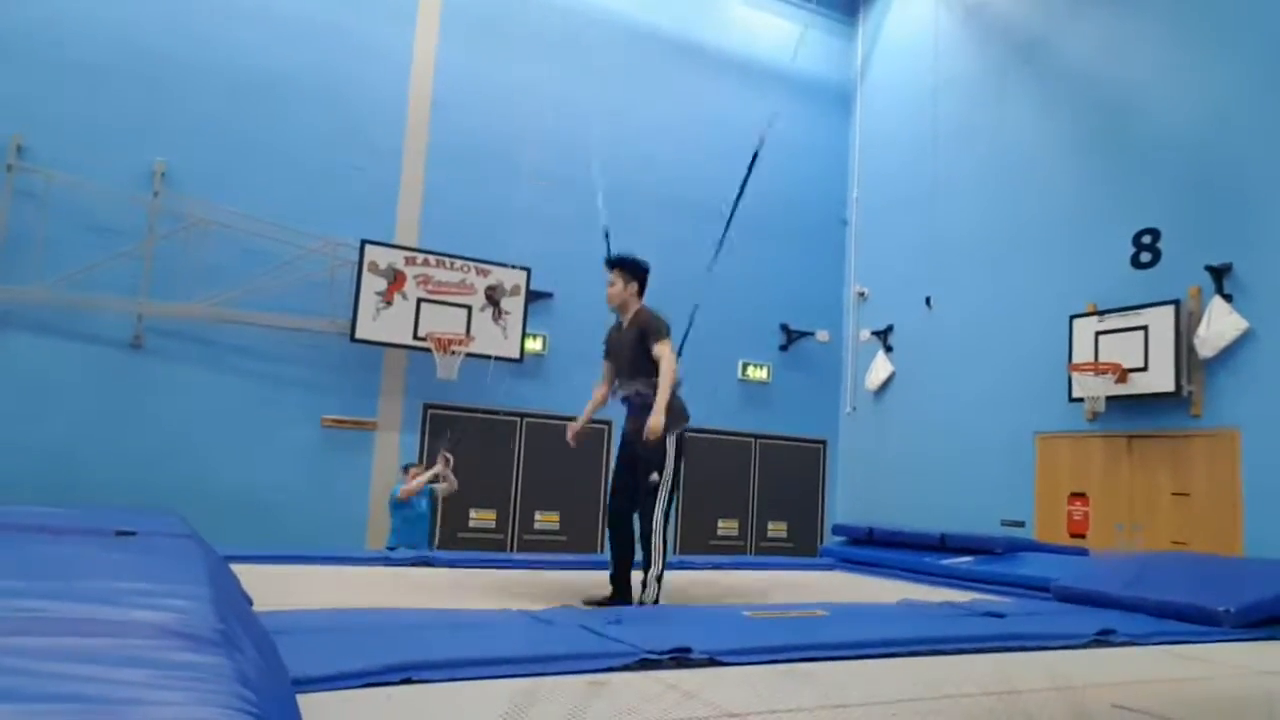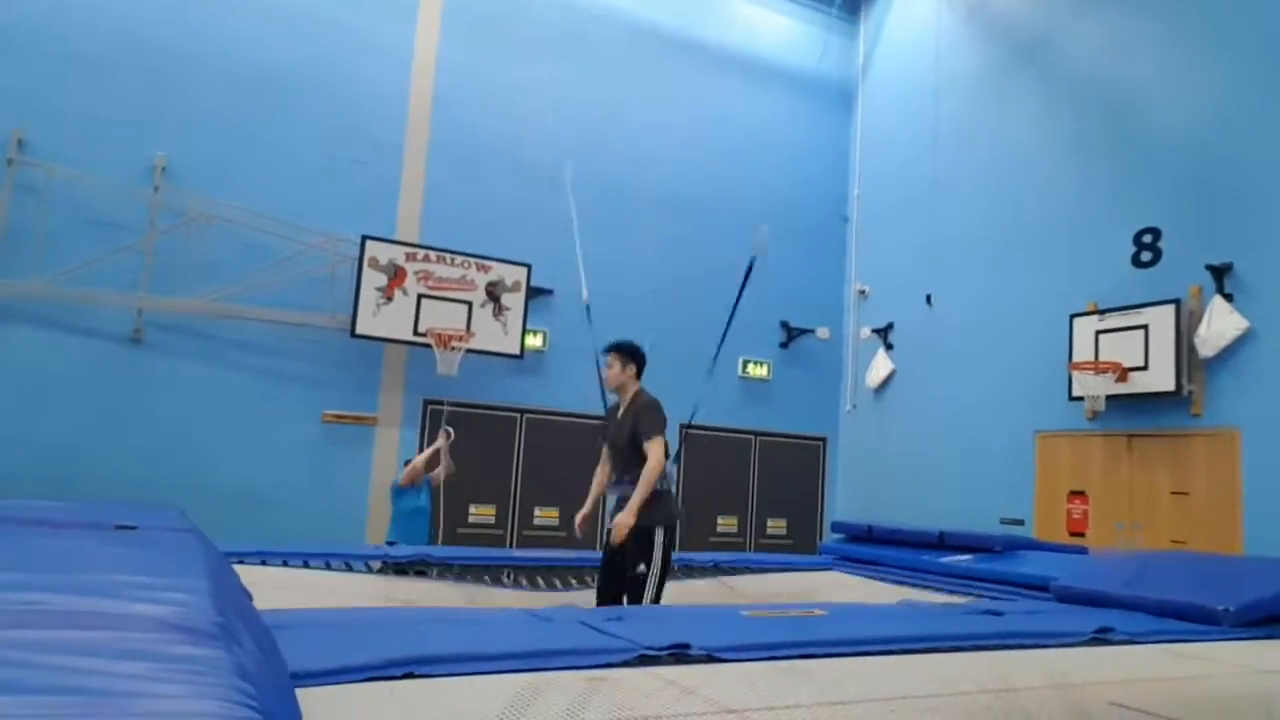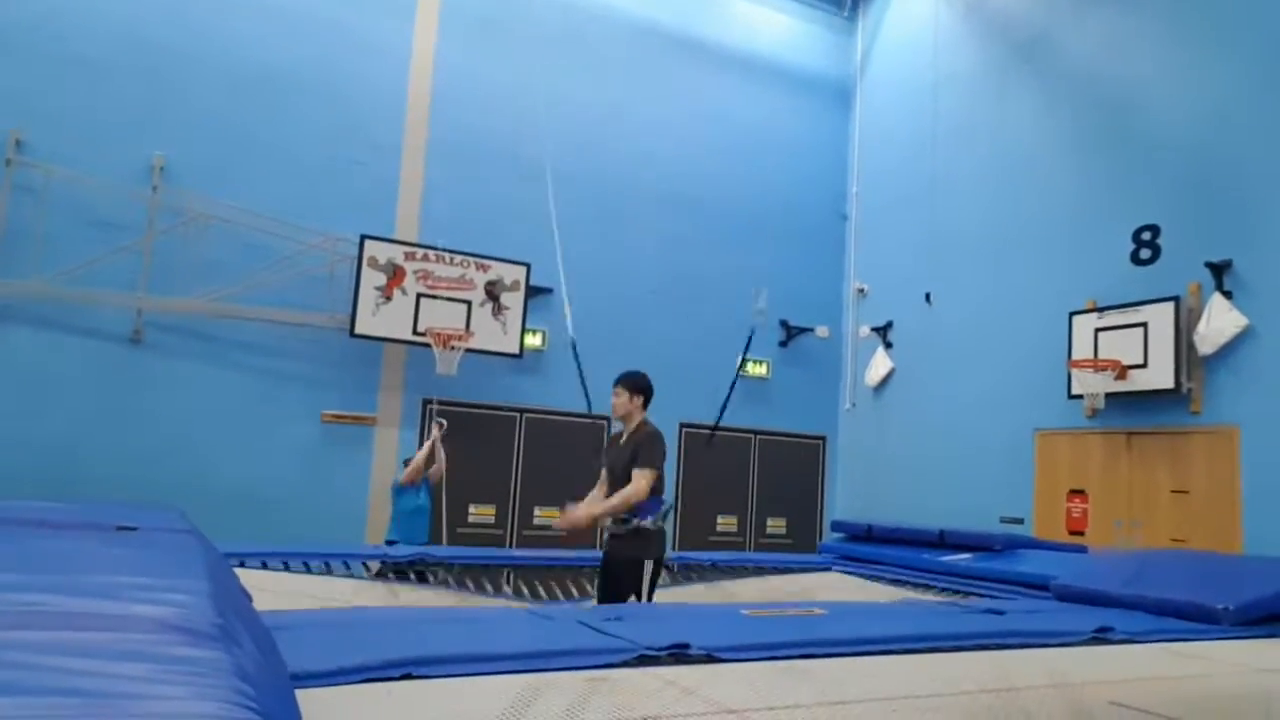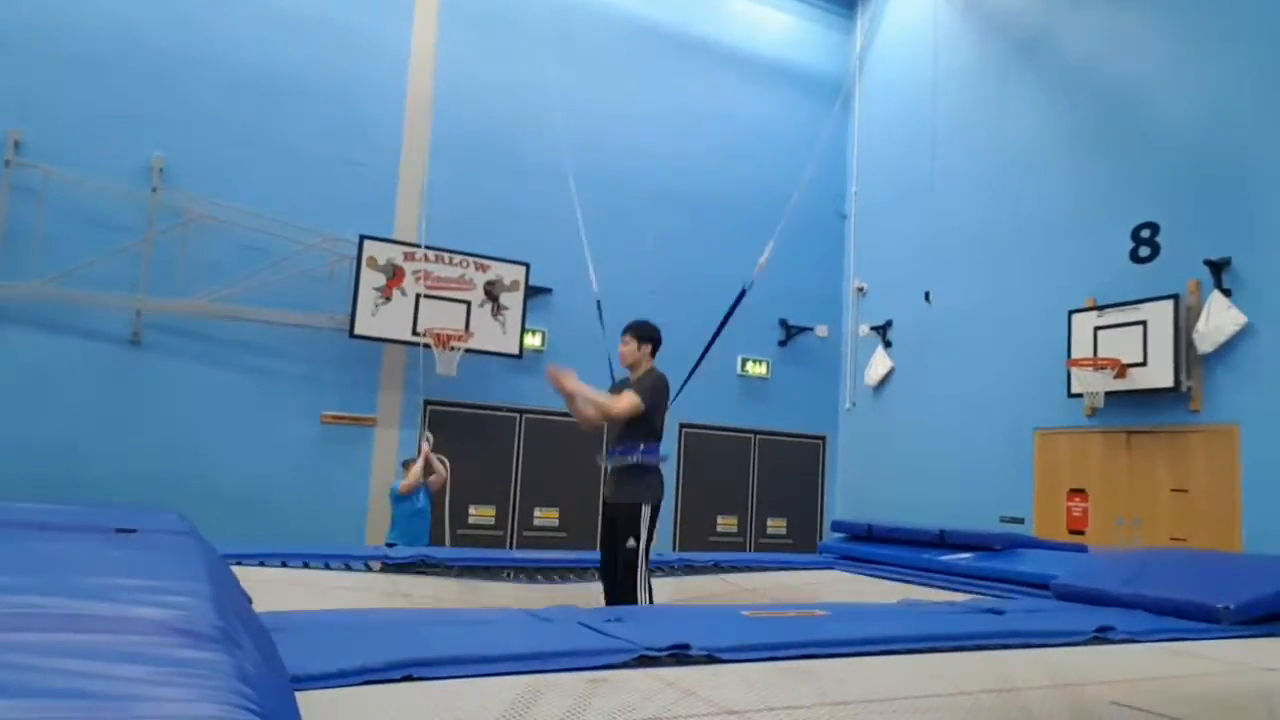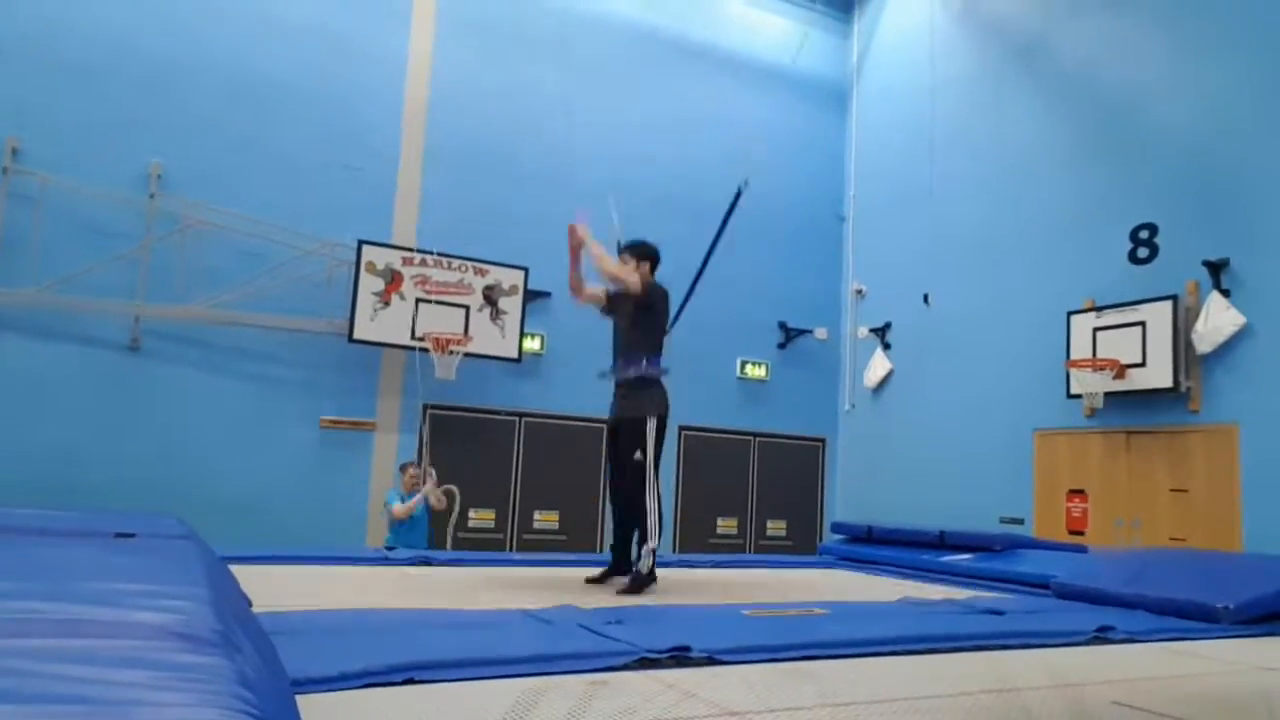
dt=0.1s
person 1, frame 1
left shoulder: (650, 323)
right shoulder: (616, 333)
left elbow: (667, 364)
right elbow: (606, 383)
left wrist: (660, 410)
right wrist: (582, 420)
left hip: (661, 427)
right hip: (635, 426)
left knee: (653, 512)
right knee: (618, 511)
left ankle: (649, 596)
right ankle: (620, 590)
person 1, frame 2
left shoulder: (648, 410)
right shoulder: (613, 415)
left elbow: (656, 463)
right elbow: (605, 465)
left wrist: (630, 510)
right wrist: (587, 508)
left hip: (652, 514)
right hip: (627, 513)
left knee: (642, 597)
right knee: (607, 593)
person 1, frame 3
left shoulder: (651, 439)
right shoulder: (615, 440)
left elbow: (639, 489)
right elbow: (602, 487)
left wrist: (591, 513)
right wrist: (580, 511)
left hip: (643, 540)
right hip: (617, 537)
person 1, frame 4
left shoulder: (655, 383)
right shoulder: (623, 384)
left elbow: (618, 410)
right elbow: (590, 419)
left wrist: (576, 388)
right wrist: (570, 394)
left hip: (640, 491)
right hip: (616, 487)
left knee: (633, 570)
right knee: (609, 568)
person 1, frame 5
left shoulder: (655, 294)
right shoulder: (622, 300)
left elbow: (618, 275)
right elbow: (579, 289)
left wrist: (589, 242)
right wrist: (576, 253)
left hip: (645, 405)
right hip: (622, 402)
left knee: (642, 488)
right knee: (619, 488)
left ankle: (645, 567)
right ankle: (621, 560)
